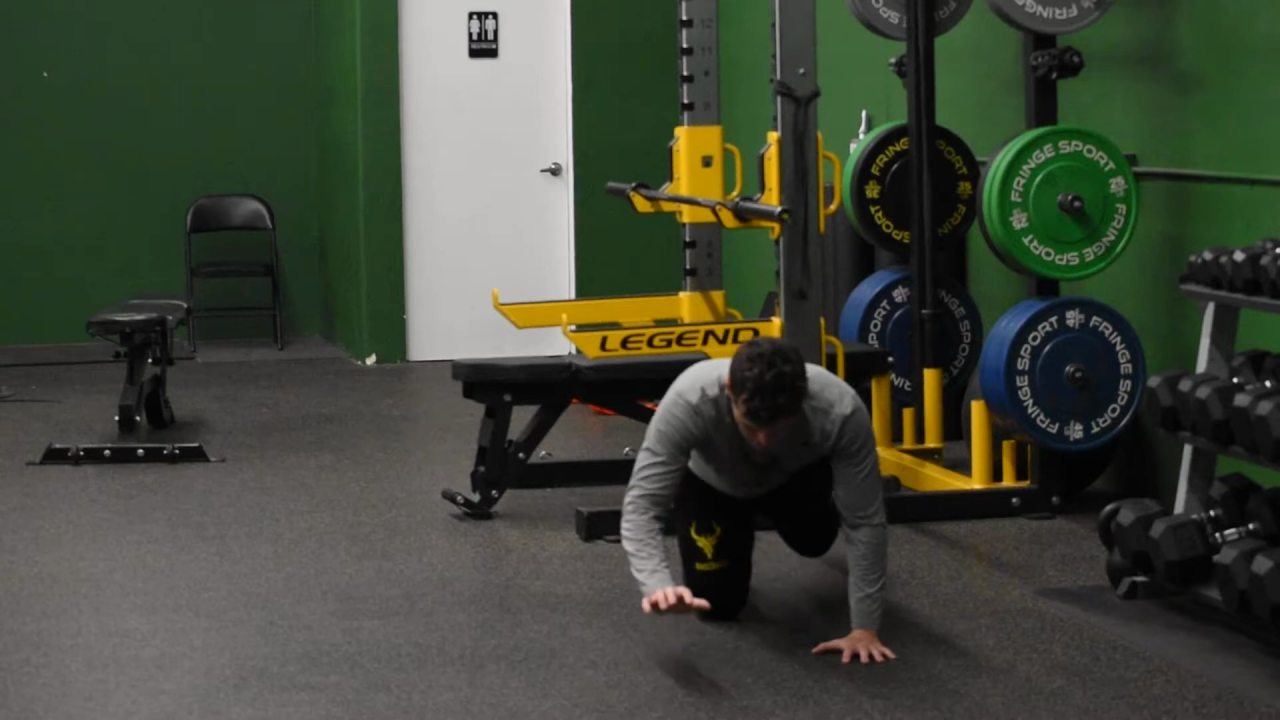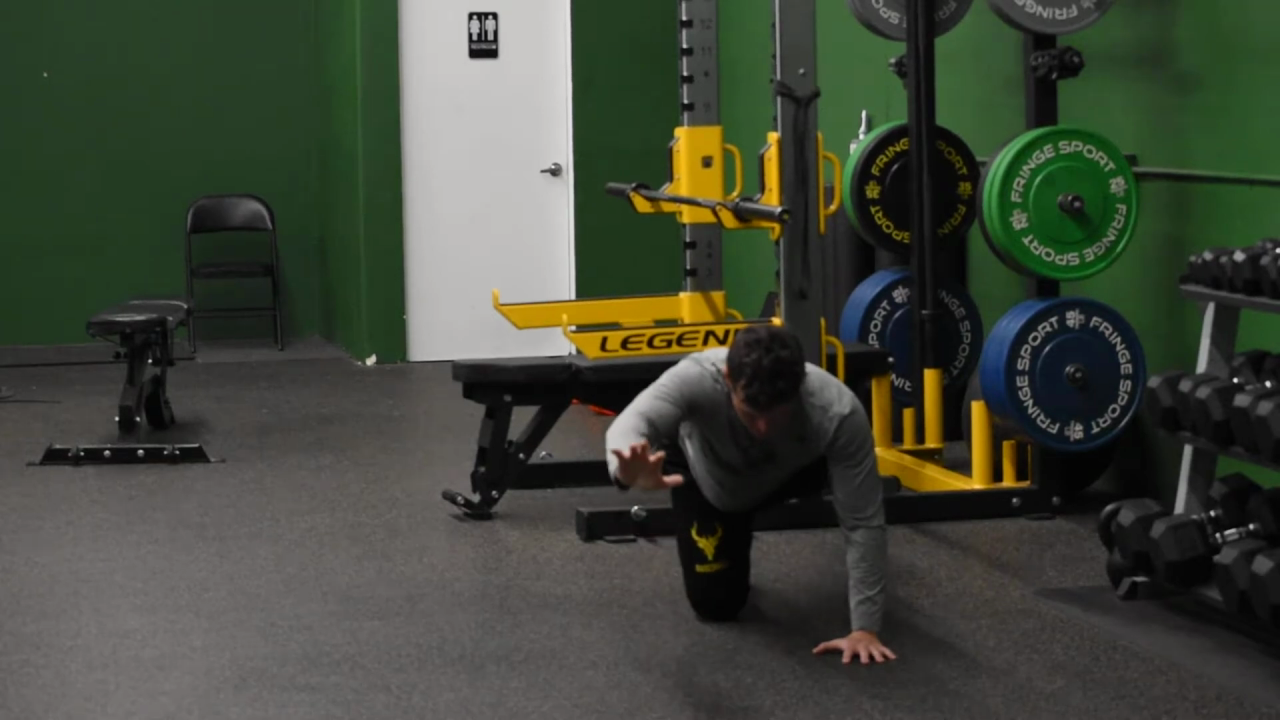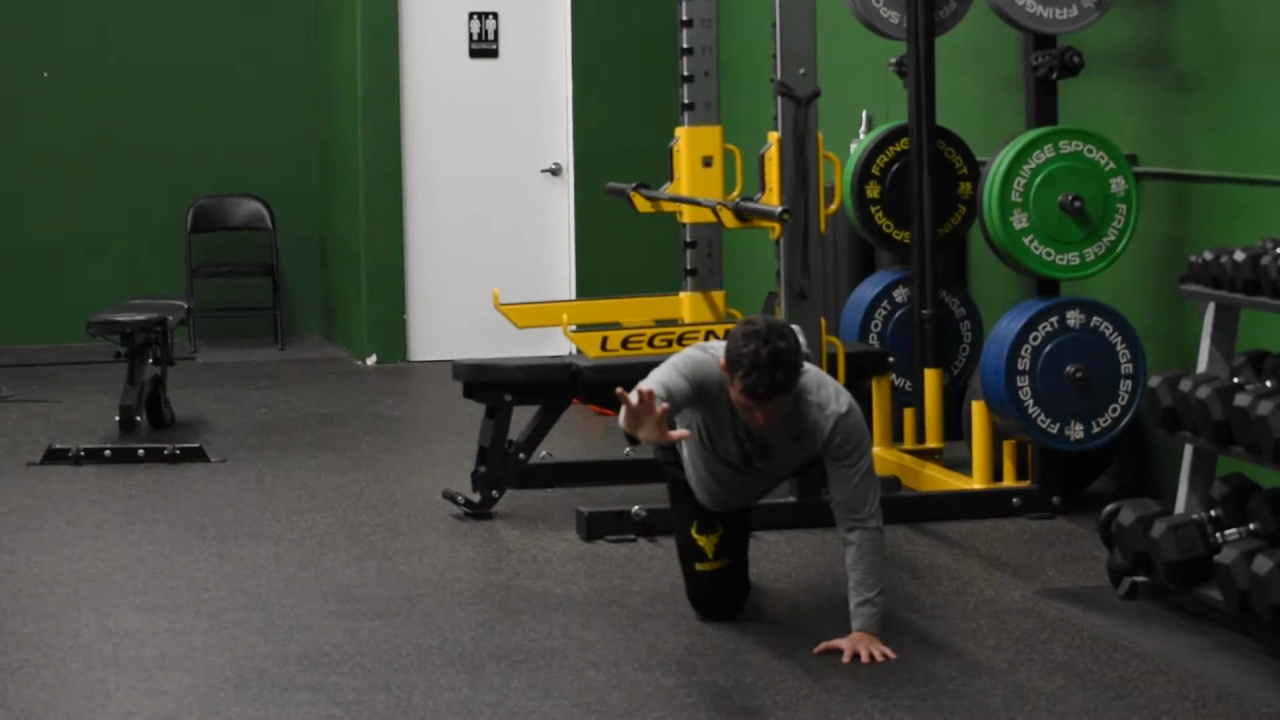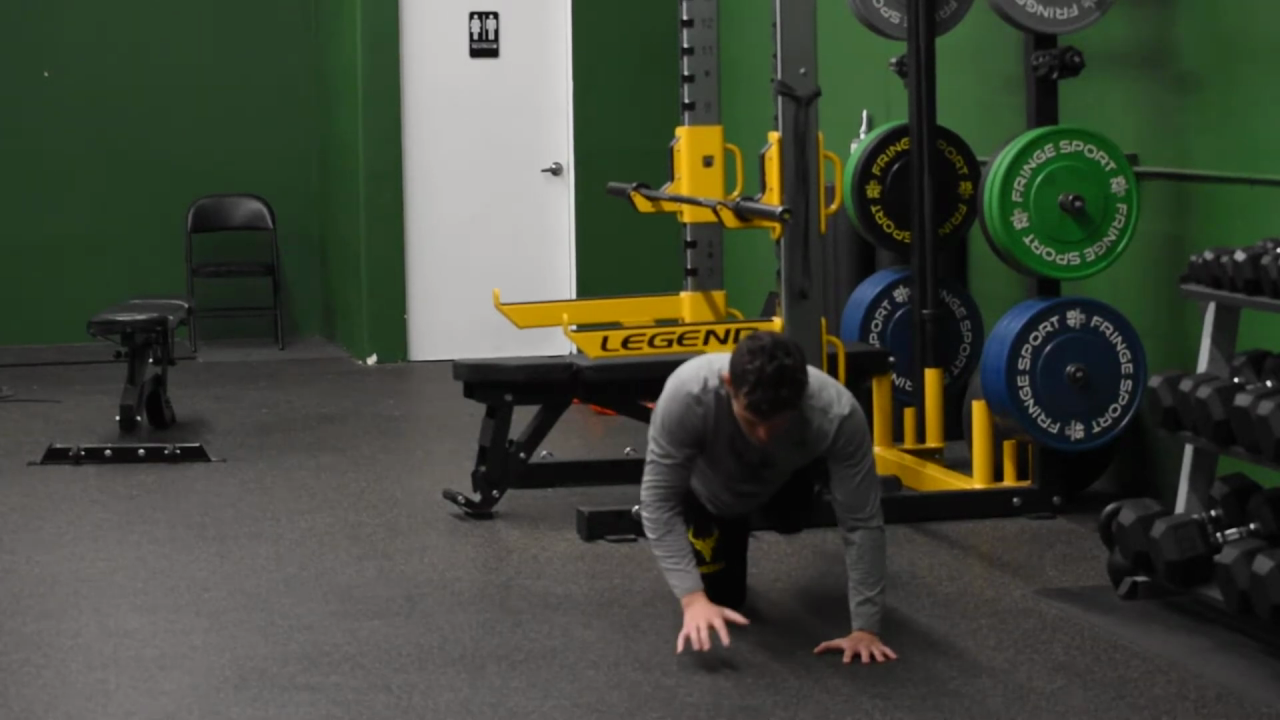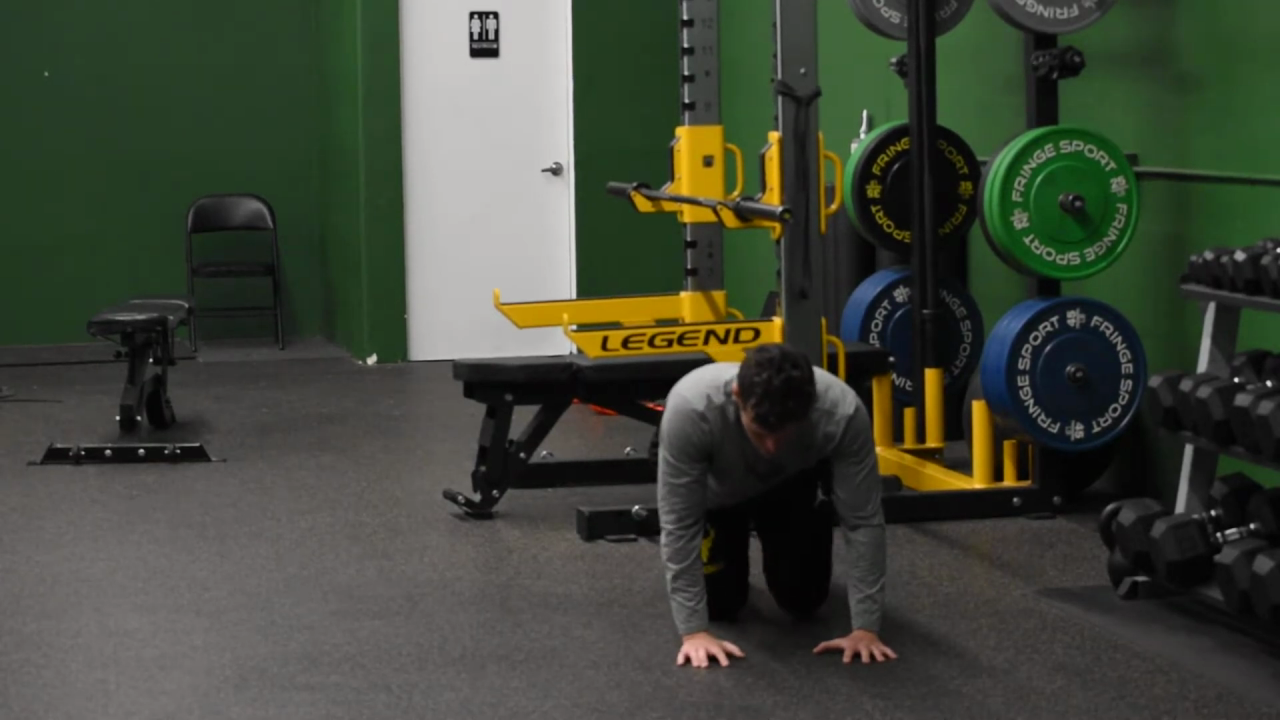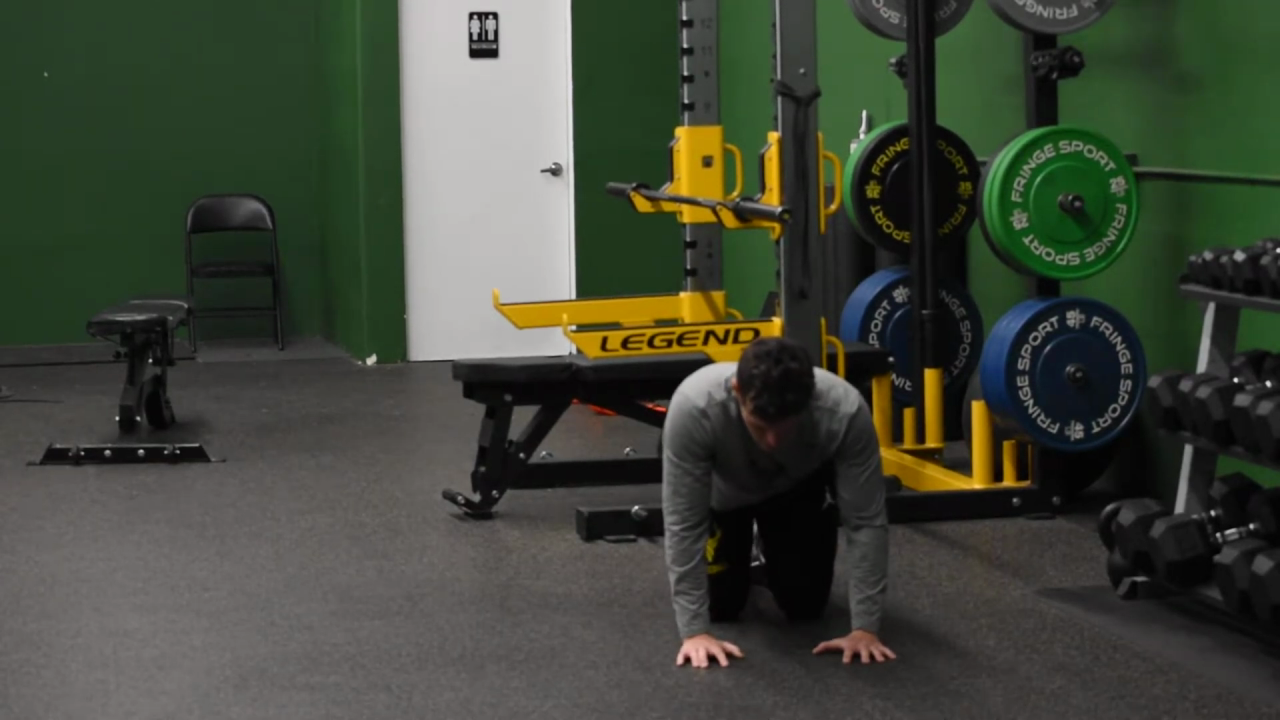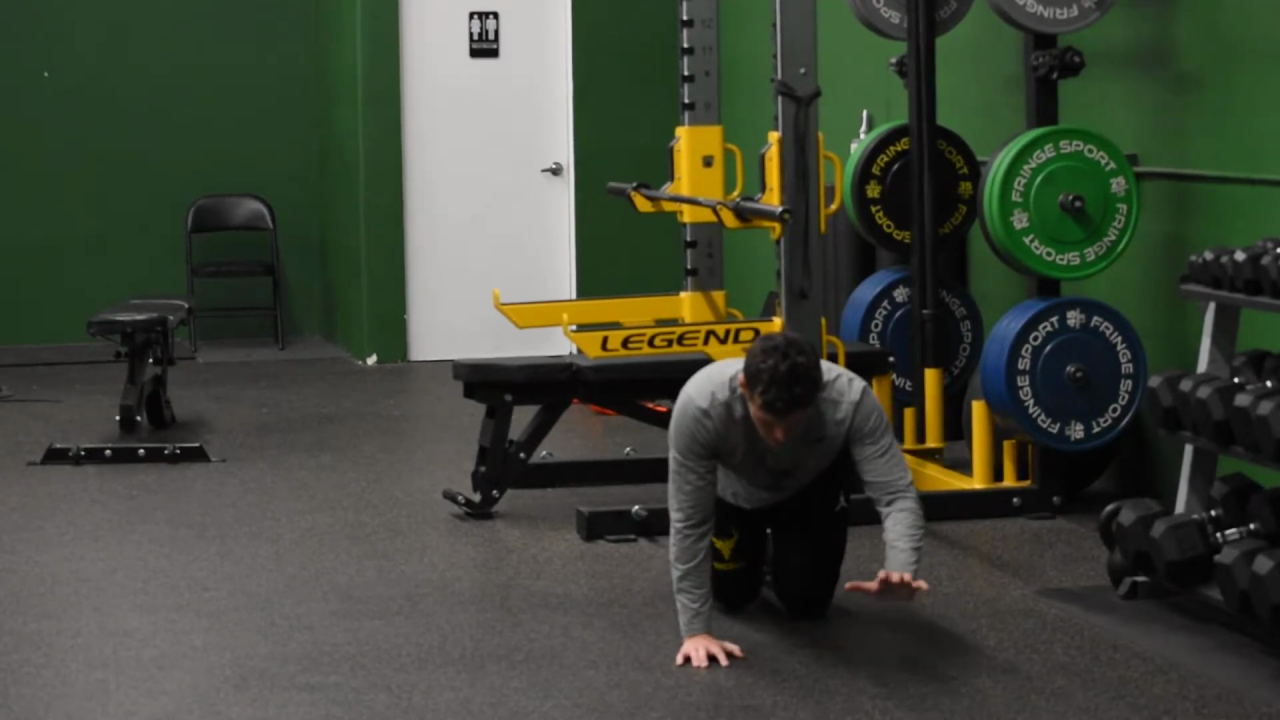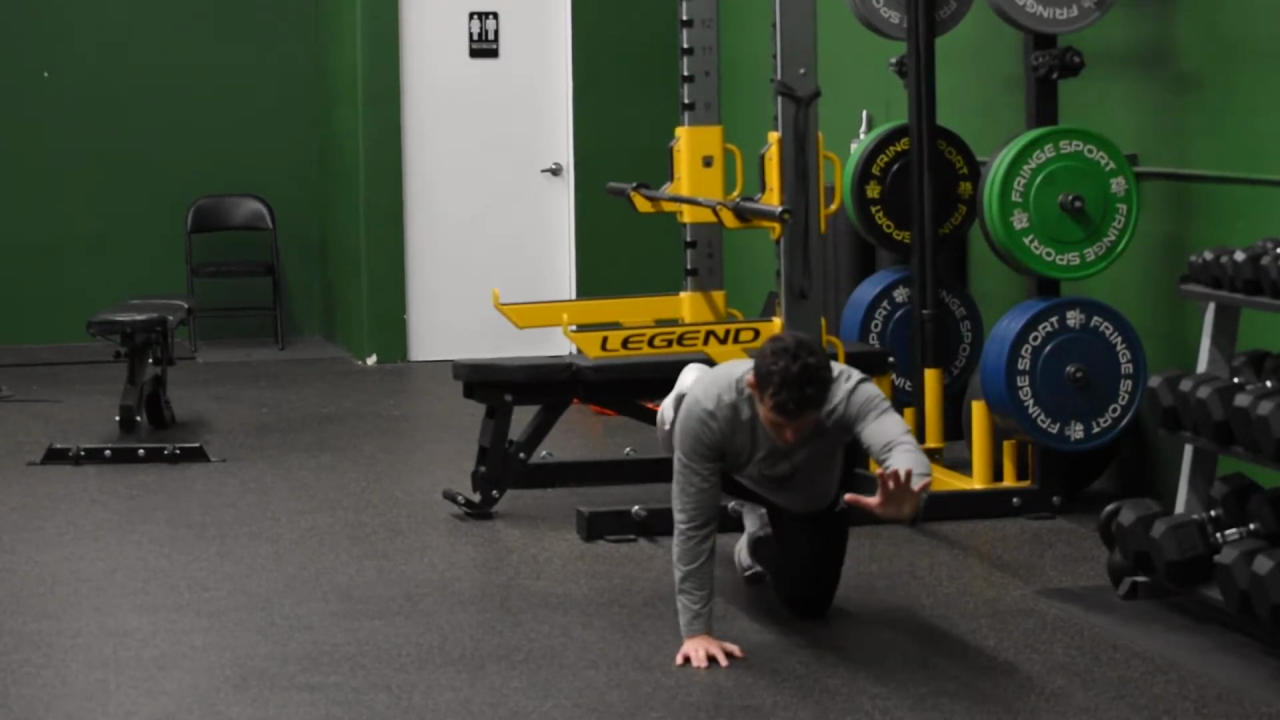
dt=0.5s
person 1, frame 1
left shoulder: (841, 412)
right shoulder: (691, 400)
left elbow: (865, 521)
right elbow: (641, 502)
left wrist: (864, 628)
right wrist: (657, 582)
right hip: (710, 477)
left knee: (814, 542)
right knee: (720, 602)
person 1, frame 2
left shoulder: (838, 412)
right shoulder: (698, 377)
left elbow: (863, 522)
right elbow: (632, 421)
left wrist: (864, 628)
right wrist: (629, 472)
left hip: (792, 473)
right hip: (706, 474)
right knee: (716, 604)
person 1, frame 3
left shoulder: (834, 412)
right shoulder: (702, 366)
left elbow: (861, 523)
right elbow: (647, 396)
left wrist: (865, 628)
right wrist: (639, 425)
left hip: (782, 464)
right hip: (701, 469)
right knee: (717, 603)
person 1, frame 4
left shoulder: (836, 413)
right shoulder: (688, 394)
left elbow: (862, 522)
right elbow: (659, 503)
left wrist: (865, 628)
right wrist: (692, 596)
right knee: (724, 597)
person 1, frame 5
left shoulder: (842, 412)
right shoulder: (691, 407)
left elbow: (863, 521)
right elbow: (678, 523)
left wrist: (865, 627)
right wrist: (693, 630)
left hip: (793, 482)
right hip: (712, 488)
left knee: (802, 599)
right knee: (720, 604)
person 1, frame 6
left shoulder: (845, 412)
right shoulder: (694, 406)
left elbow: (865, 522)
right elbow: (683, 523)
left wrist: (865, 627)
right wrist: (694, 631)
left hip: (800, 489)
right hip: (720, 492)
left knee: (804, 605)
right knee: (721, 605)
left ankle: (773, 554)
person 1, frame 7
left shoulder: (852, 401)
right shoulder: (701, 405)
left elbow: (897, 492)
right elbow: (688, 520)
left wrist: (900, 567)
right wrist: (695, 629)
right hip: (733, 485)
left knee: (806, 603)
right knee: (732, 596)
left ankle: (773, 546)
person 1, frame 8
left shoulder: (852, 394)
right shoulder: (708, 406)
left elbow: (901, 447)
right elbow: (693, 522)
left wrist: (906, 500)
right wrist: (695, 630)
right hip: (739, 473)
left knee: (807, 603)
left ankle: (761, 541)
